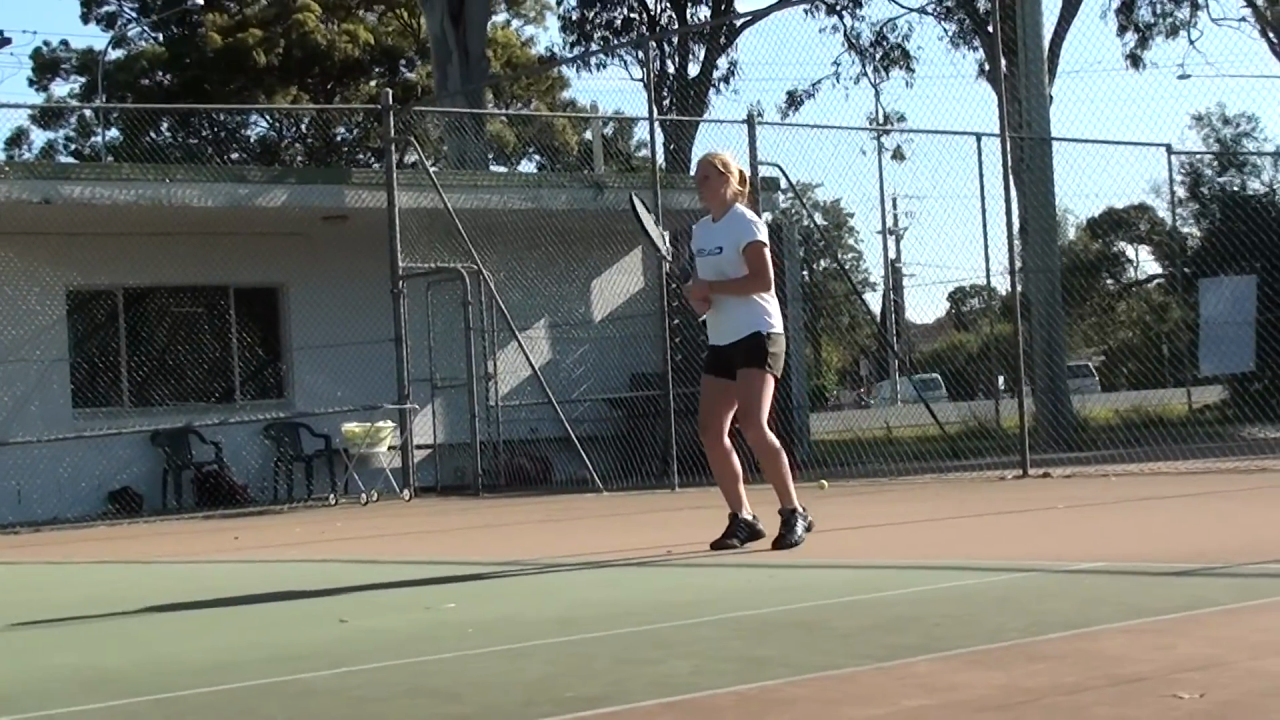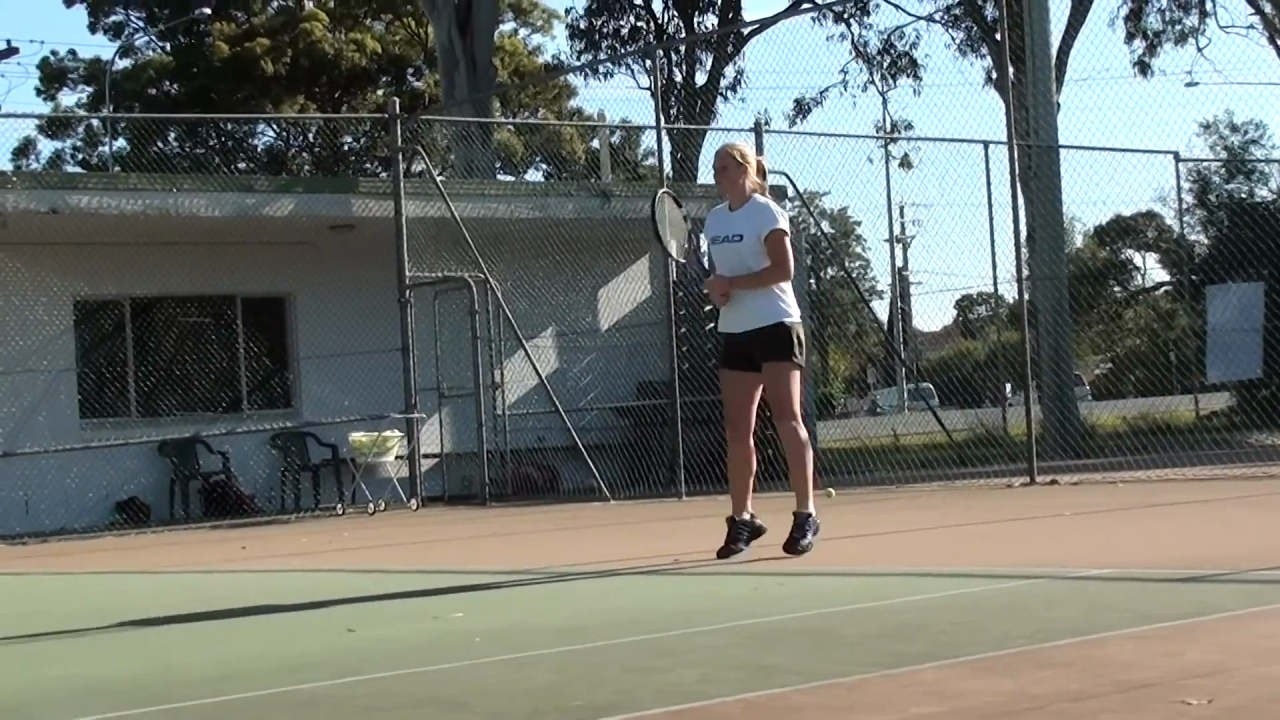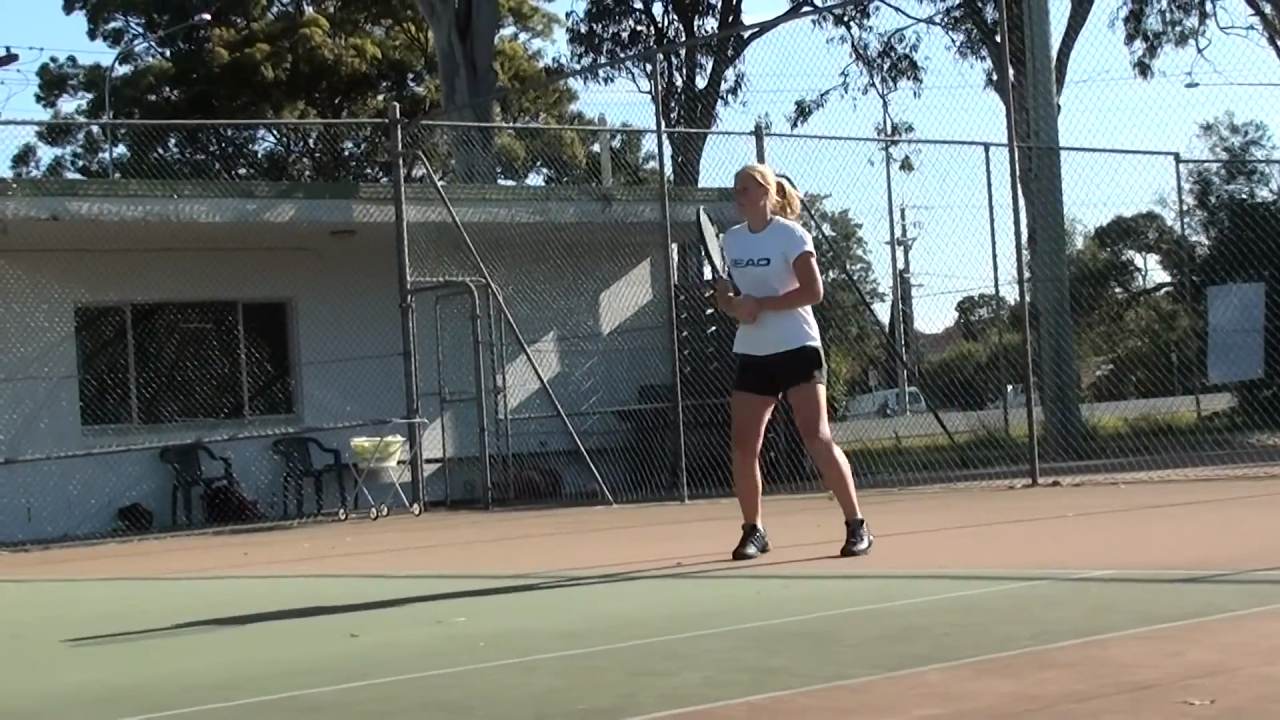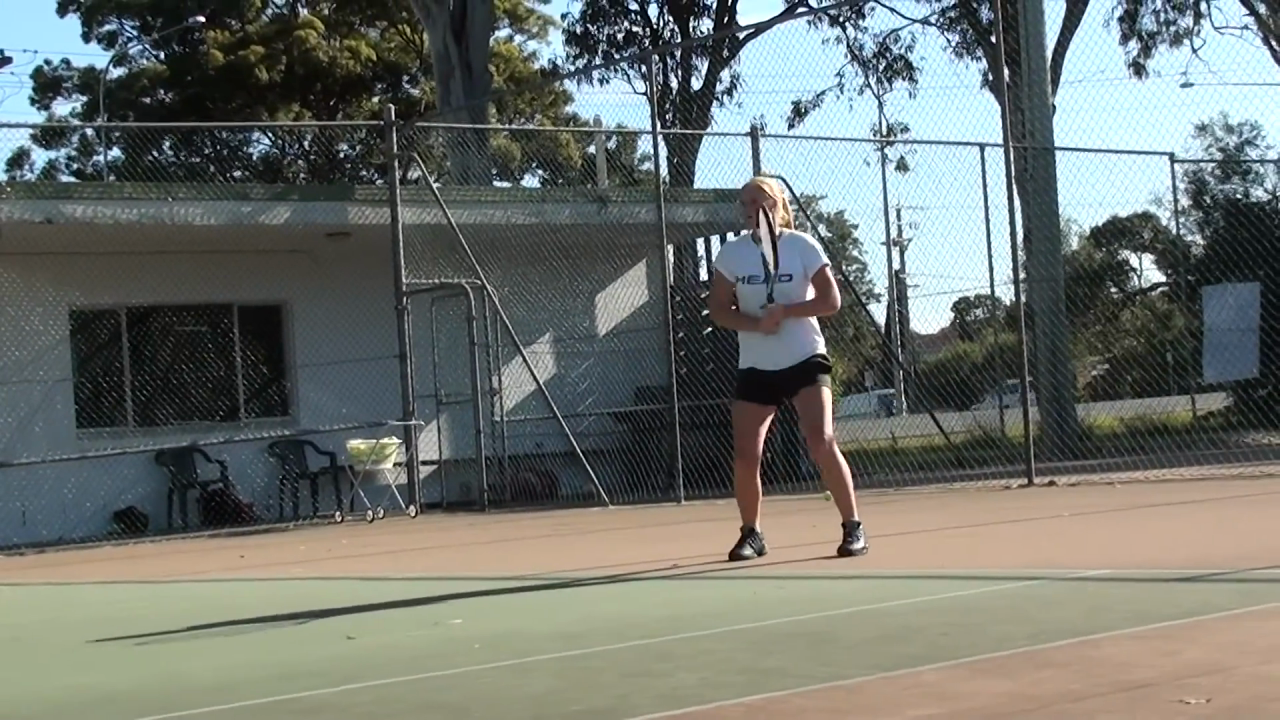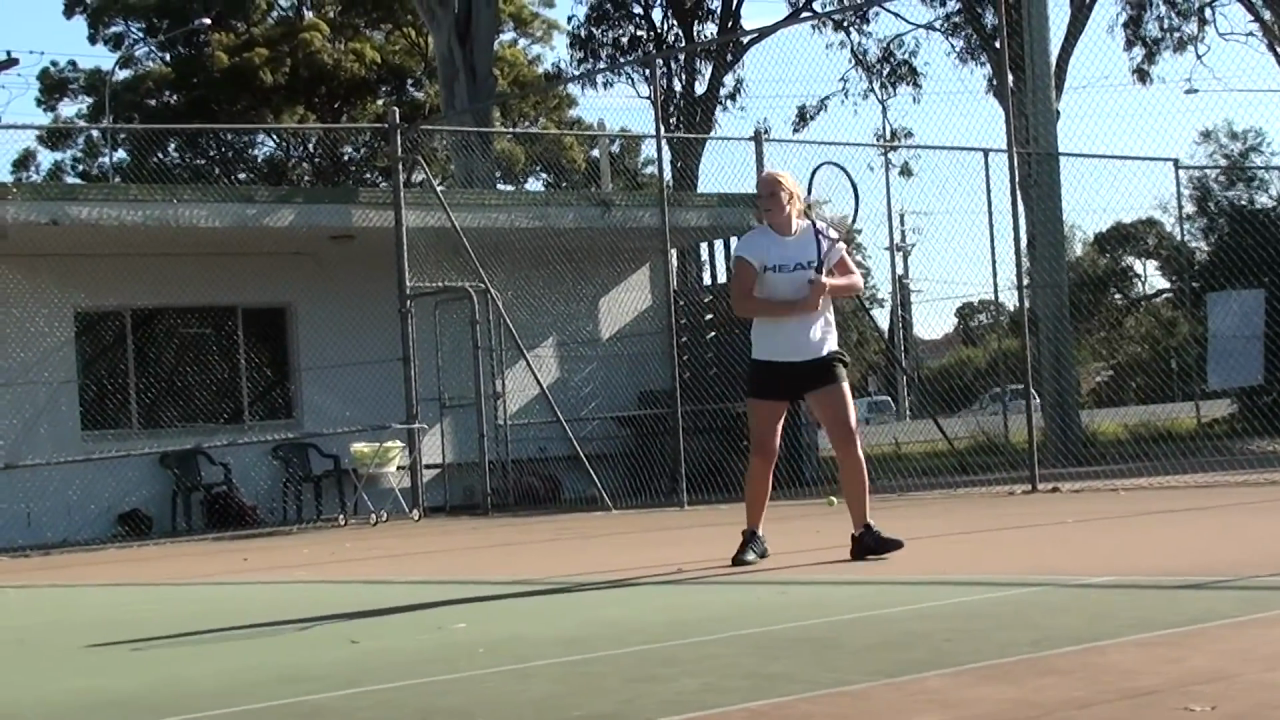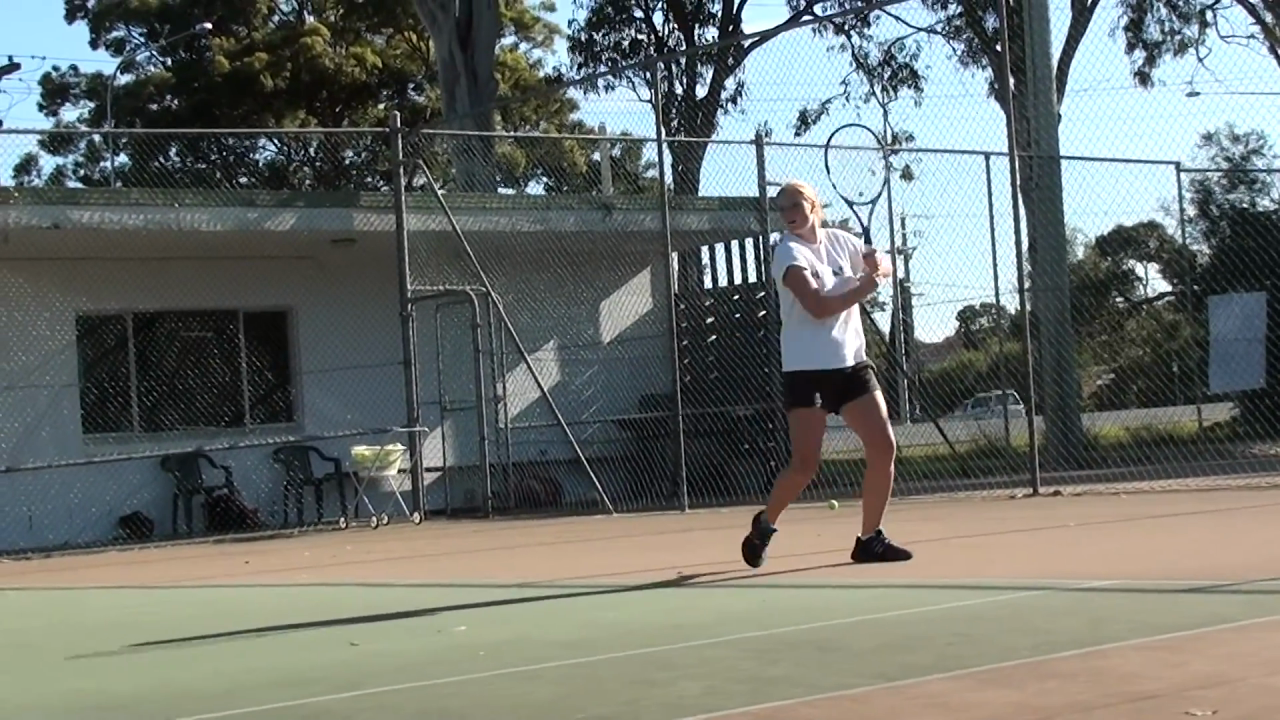
dt=0.2s
person 1, frame 1
left shoulder: (746, 223)
right shoulder: (700, 231)
left elbow: (764, 280)
left wrist: (711, 287)
right wrist: (697, 296)
left hip: (757, 334)
right hip: (721, 340)
left knee: (753, 426)
right knee: (710, 431)
left ankle: (793, 513)
right ankle: (742, 519)
person 1, frame 2
left shoulder: (767, 212)
right shoulder: (713, 219)
left elbow: (784, 269)
left wrist: (732, 282)
right wrist: (716, 289)
left hip: (775, 326)
right hip: (734, 332)
left knee: (786, 418)
right knee: (736, 429)
left ankle: (805, 517)
right ankle: (742, 519)
person 1, frame 3
left shoulder: (791, 235)
right shoulder: (731, 240)
left elbow: (813, 290)
right elbow: (723, 293)
left wrist: (761, 304)
right wrist: (736, 308)
left hip: (797, 349)
right hip: (752, 354)
left knee: (818, 438)
right knee: (743, 448)
left ankle: (856, 525)
right ankle: (753, 530)
person 1, frame 4
left shoulder: (804, 246)
right shoulder: (730, 253)
left elbow: (831, 301)
right elbow: (717, 308)
left wrist: (785, 312)
right wrist: (754, 323)
left hip: (804, 359)
right hip: (755, 366)
left knee: (821, 442)
right knee: (745, 457)
left ankle: (853, 527)
right ankle: (751, 533)
person 1, frame 5
left shoulder: (821, 236)
right shoulder: (750, 244)
left elbow: (855, 280)
right elbow: (741, 303)
left wrist: (830, 286)
right wrist: (797, 306)
left hip: (821, 355)
right hip: (770, 362)
left knee: (848, 440)
right knee: (762, 454)
left ankle: (863, 533)
right ankle: (753, 536)
person 1, frame 6
left shoulder: (841, 240)
right shoulder: (789, 253)
left elbow: (881, 270)
right elbow: (819, 306)
left wrist: (875, 264)
right wrist: (865, 286)
left hip: (852, 364)
right hip: (806, 371)
left knee: (884, 447)
right knee: (805, 464)
left ankle: (869, 538)
right ankle: (765, 524)
